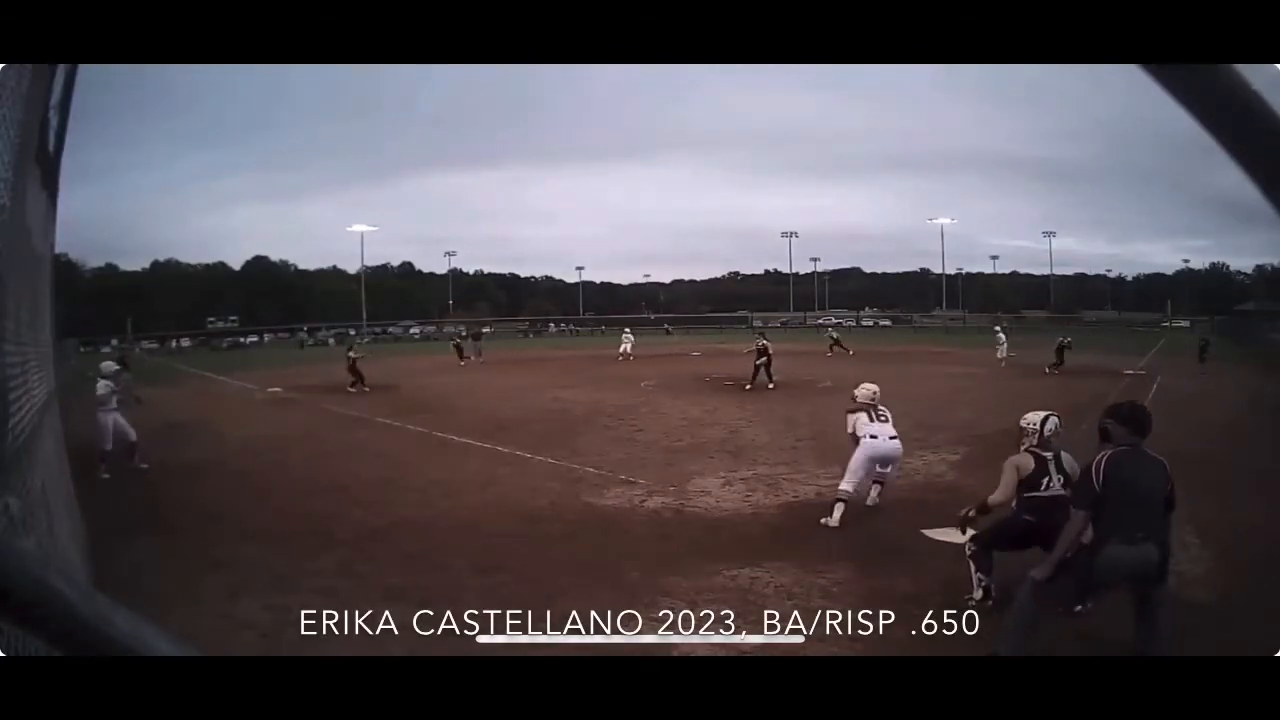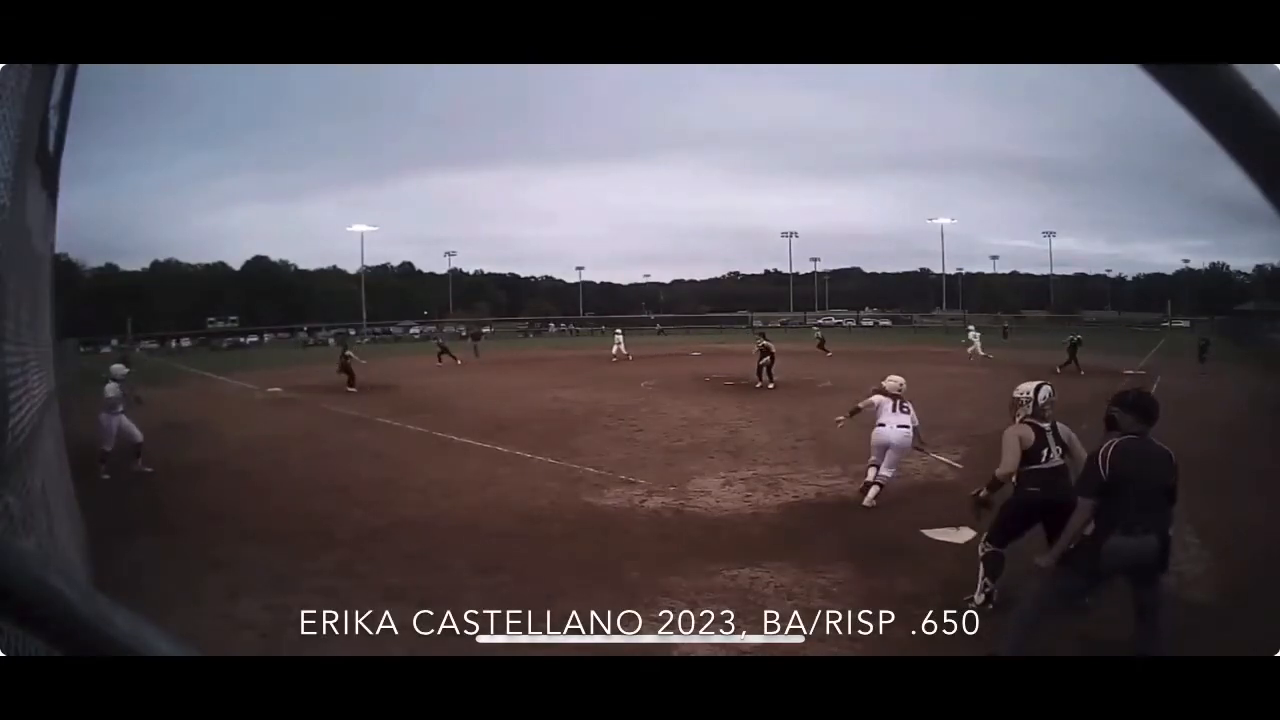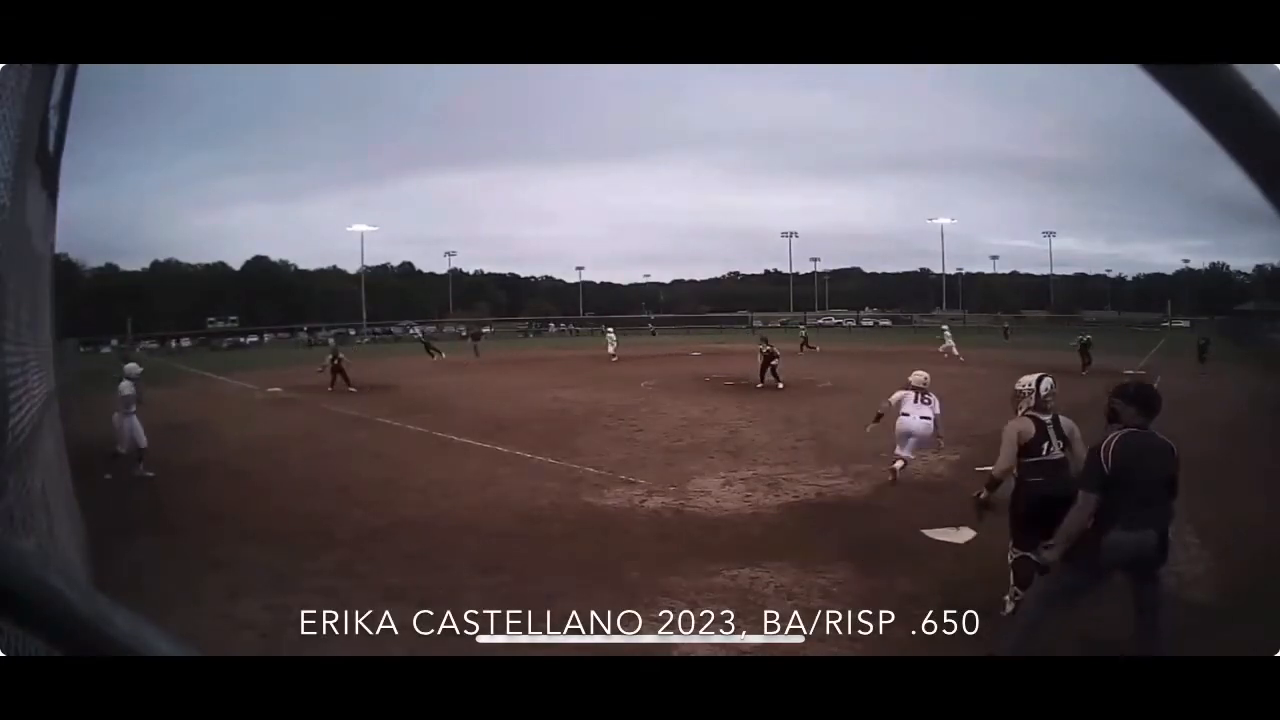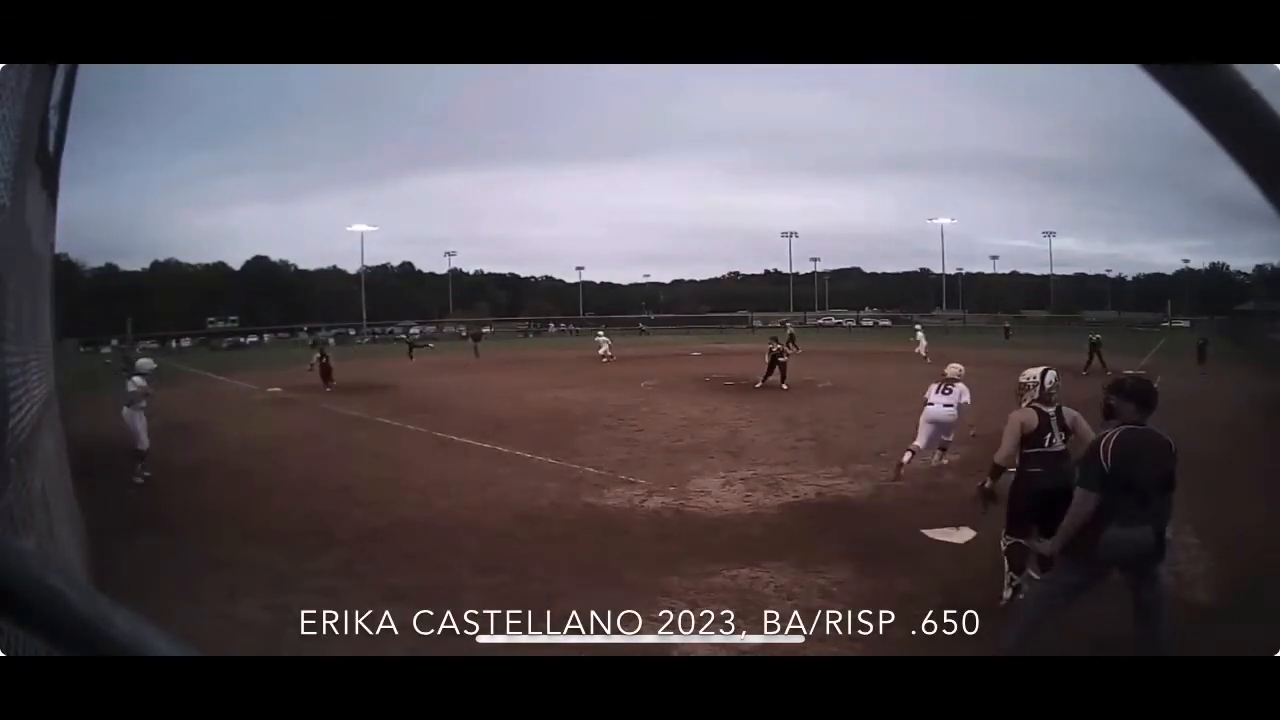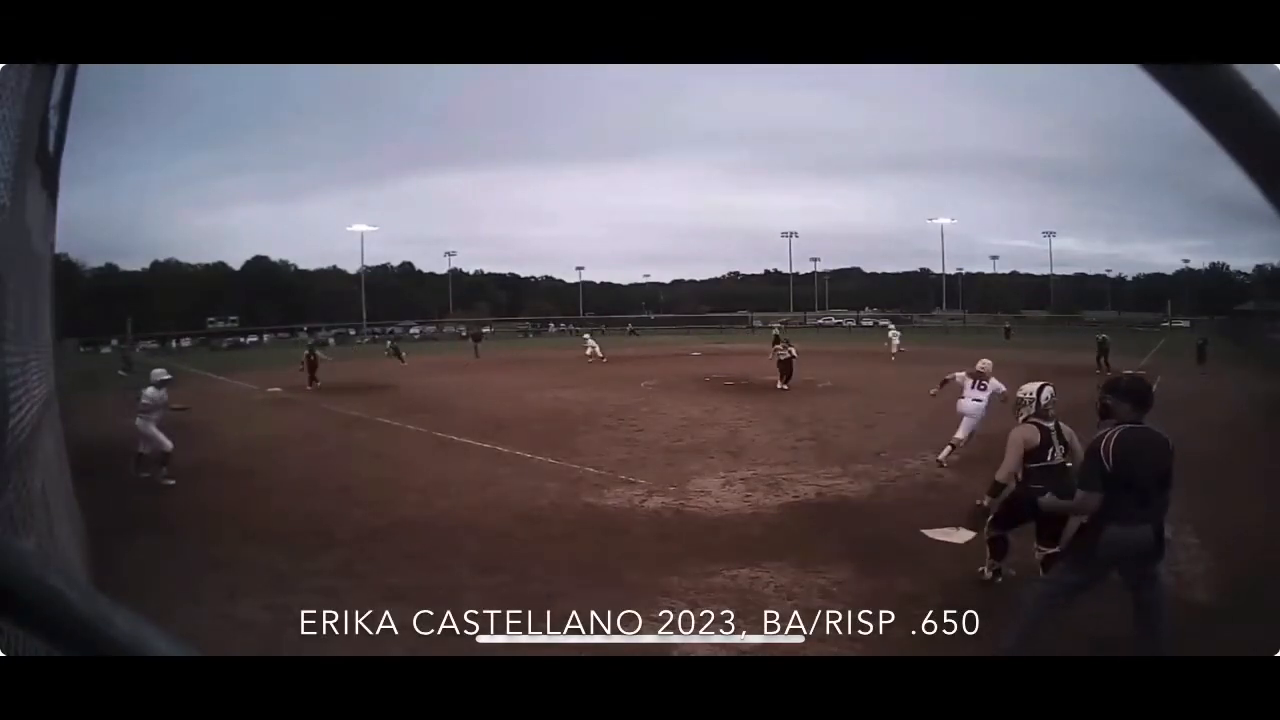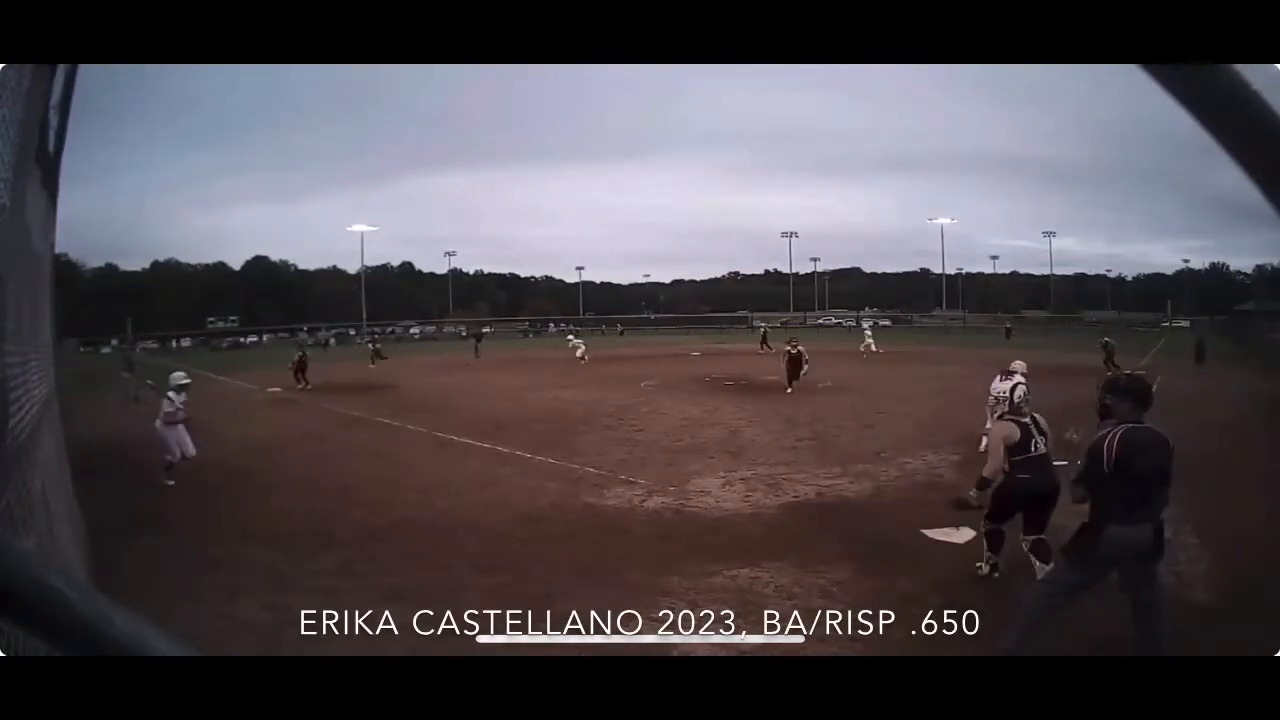
dt=0.2s
person 1, frame 1
left shoulder: (1102, 464)
right shoulder: (1161, 467)
left elbow: (1078, 522)
right elbow: (1167, 519)
left wrist: (1048, 566)
left hip: (1109, 555)
right hip: (1151, 555)
left knee: (1035, 589)
right knee: (1149, 606)
left ankle: (1008, 651)
person 1, frame 2
left shoulder: (1107, 453)
right shoulder: (1166, 457)
left elbow: (1084, 511)
right elbow: (1168, 511)
left wrist: (1054, 555)
left hip: (1109, 546)
right hip: (1152, 546)
left knee: (1046, 595)
right knee: (1148, 603)
left ankle: (1009, 651)
person 1, frame 3
left shoulder: (1108, 447)
right shoulder: (1168, 450)
left elbow: (1087, 506)
right elbow: (1169, 505)
left wrist: (1058, 549)
left hip: (1108, 540)
right hip: (1150, 541)
left knee: (1048, 594)
right knee: (1149, 599)
left ankle: (1010, 650)
person 1, frame 4
left shoulder: (1106, 444)
right shoulder: (1165, 446)
left elbow: (1086, 505)
right elbow: (1167, 500)
left wrist: (1057, 542)
left hip: (1106, 537)
right hip: (1147, 537)
left knee: (1047, 593)
right knee: (1149, 598)
left ankle: (1011, 649)
person 1, frame 5
left shoulder: (1105, 443)
right shoulder: (1162, 444)
left elbow: (1090, 504)
right elbow: (1165, 496)
left wrist: (1056, 505)
left hip: (1106, 536)
right hip: (1147, 536)
left knee: (1049, 592)
right knee: (1148, 598)
left ankle: (1011, 649)
person 1, frame 6
left shoulder: (1106, 442)
right shoulder: (1162, 443)
left elbow: (1078, 495)
right elbow: (1163, 495)
left wrist: (1083, 457)
left hip: (1106, 535)
right hip: (1146, 535)
left knee: (1050, 591)
right knee: (1147, 598)
left ankle: (1010, 648)
person 2, frame 1
left shoulder: (1017, 462)
right shoulder: (1065, 459)
left elbow: (1002, 497)
left wrist: (974, 513)
left hip: (1026, 524)
right hip: (1060, 525)
left knee: (977, 545)
left ankle: (983, 595)
person 2, frame 2
left shoulder: (1016, 432)
right shoulder: (1062, 429)
left elbow: (1008, 469)
right elbow: (1083, 465)
left wrist: (986, 491)
left hip: (1029, 498)
right hip: (1063, 497)
left knee: (992, 545)
left ankle: (983, 598)
person 2, frame 3
left shoulder: (1017, 426)
right shoulder: (1065, 424)
left elbow: (1004, 466)
right elbow: (1080, 461)
left wrist: (986, 492)
left hip: (1031, 491)
right hip: (1063, 490)
left knee: (1023, 549)
right knee: (1046, 543)
left ankle: (1015, 603)
person 2, frame 4
left shoulder: (1020, 417)
right shoulder: (1068, 415)
left elbow: (1005, 455)
right elbow: (1093, 444)
left wrist: (989, 482)
left hip: (1031, 482)
right hip: (1062, 482)
left knee: (1015, 538)
right knee: (1048, 538)
left ankle: (1012, 591)
person 2, frame 5
left shoulder: (1021, 432)
right shoulder: (1063, 429)
left elbow: (1008, 470)
right elbow: (1082, 461)
left wrist: (989, 499)
left hip: (1031, 494)
right hip: (1062, 494)
left knee: (996, 528)
right knee: (1049, 545)
left ankle: (993, 572)
person 2, frame 6
left shoulder: (999, 429)
right shoulder: (1039, 420)
left elbow: (994, 468)
right elbow: (1047, 451)
left wrist: (975, 492)
left hip: (1019, 485)
right hip: (1049, 483)
left knee: (993, 522)
right knee: (1035, 534)
left ankle: (991, 567)
right ankle: (1048, 575)
